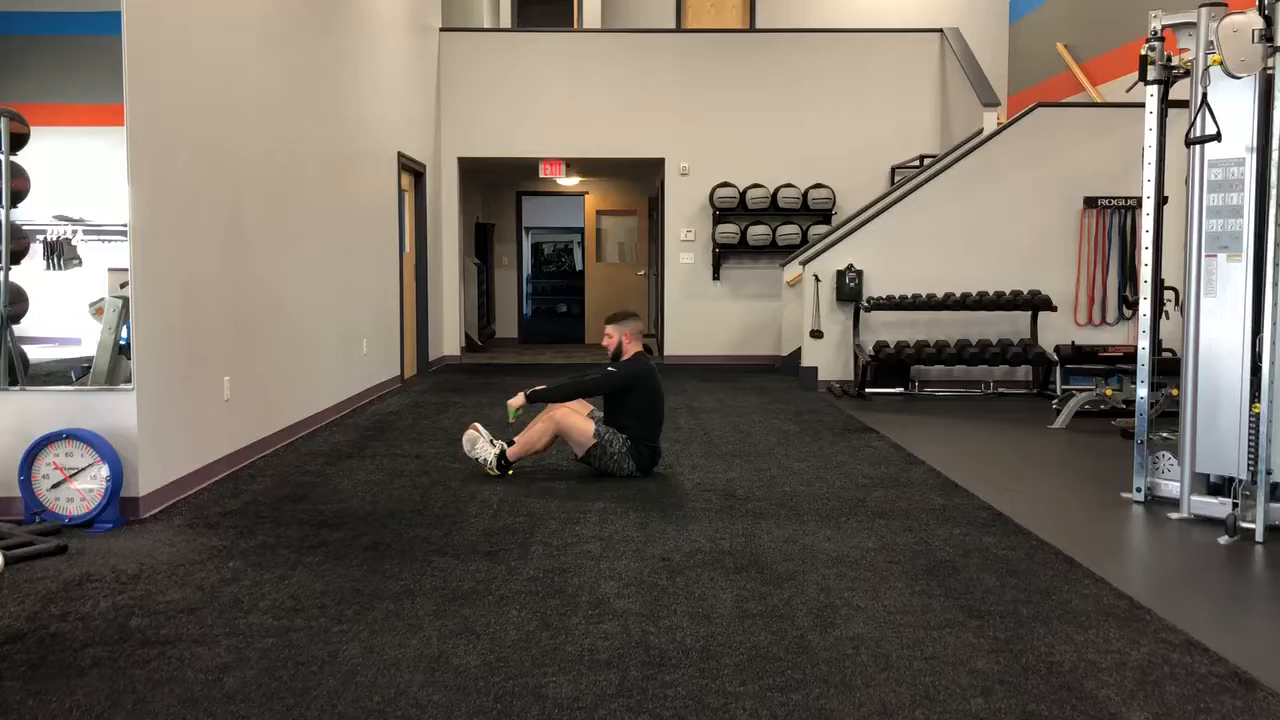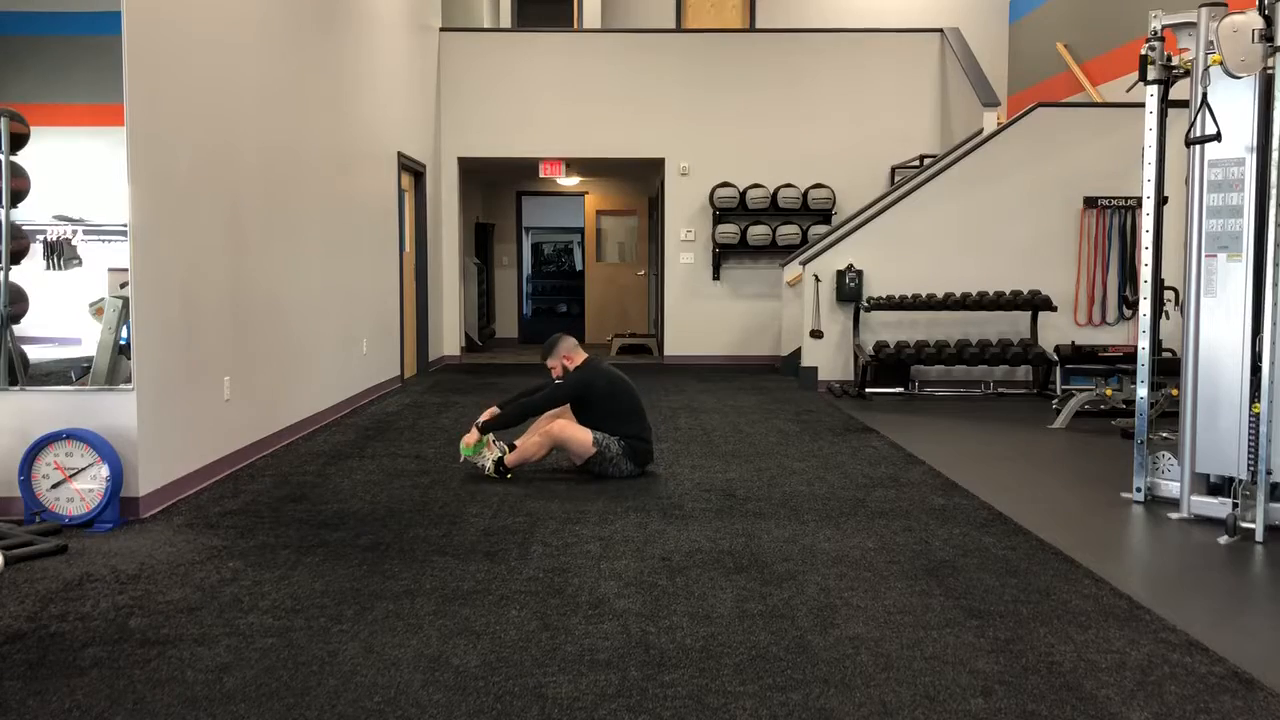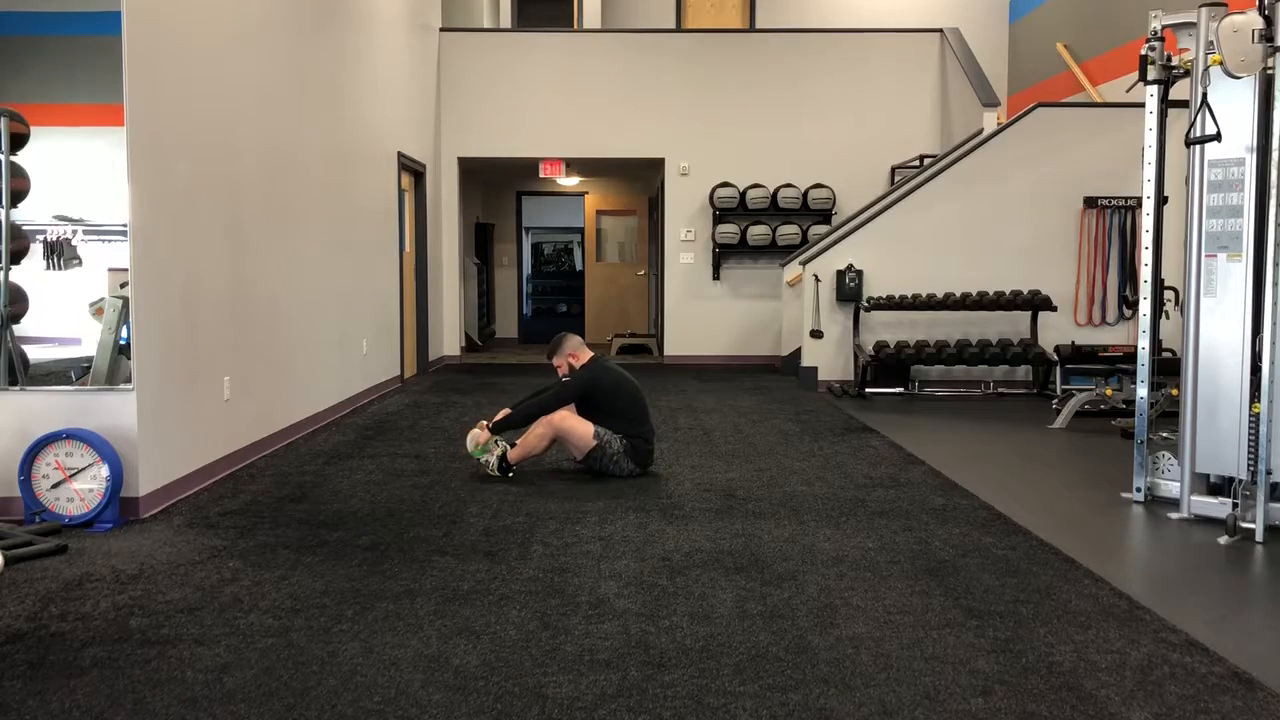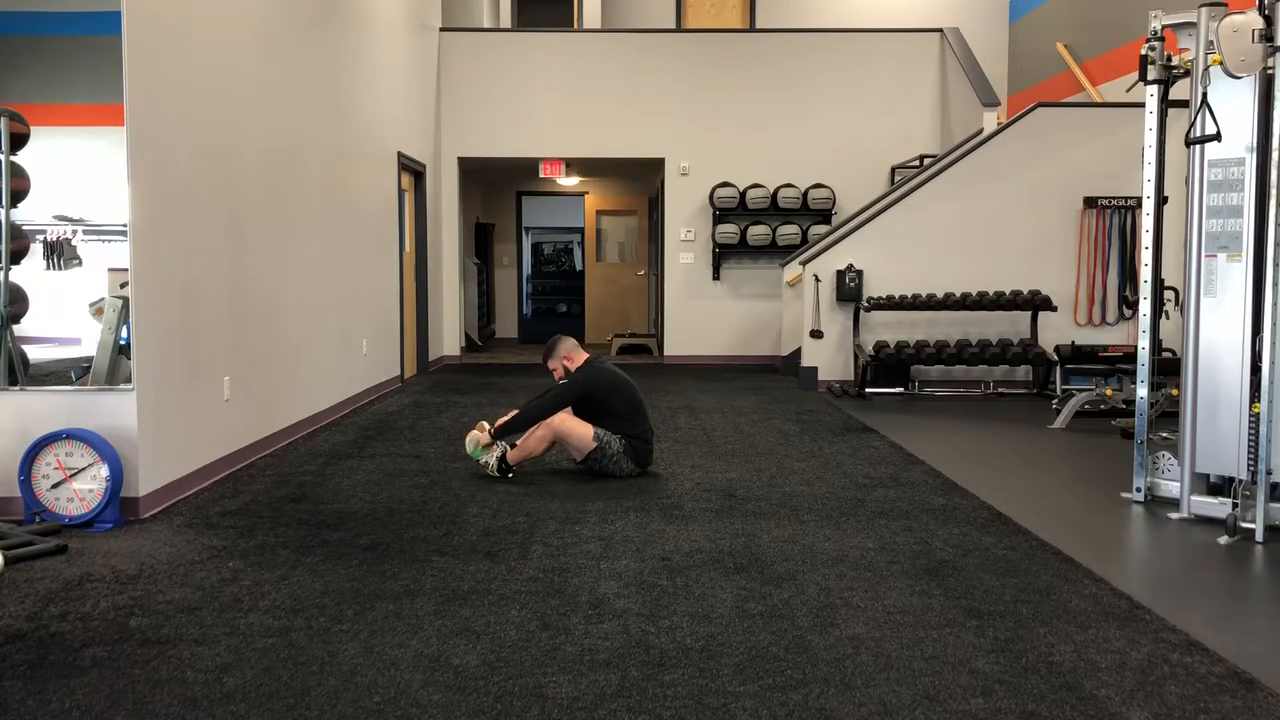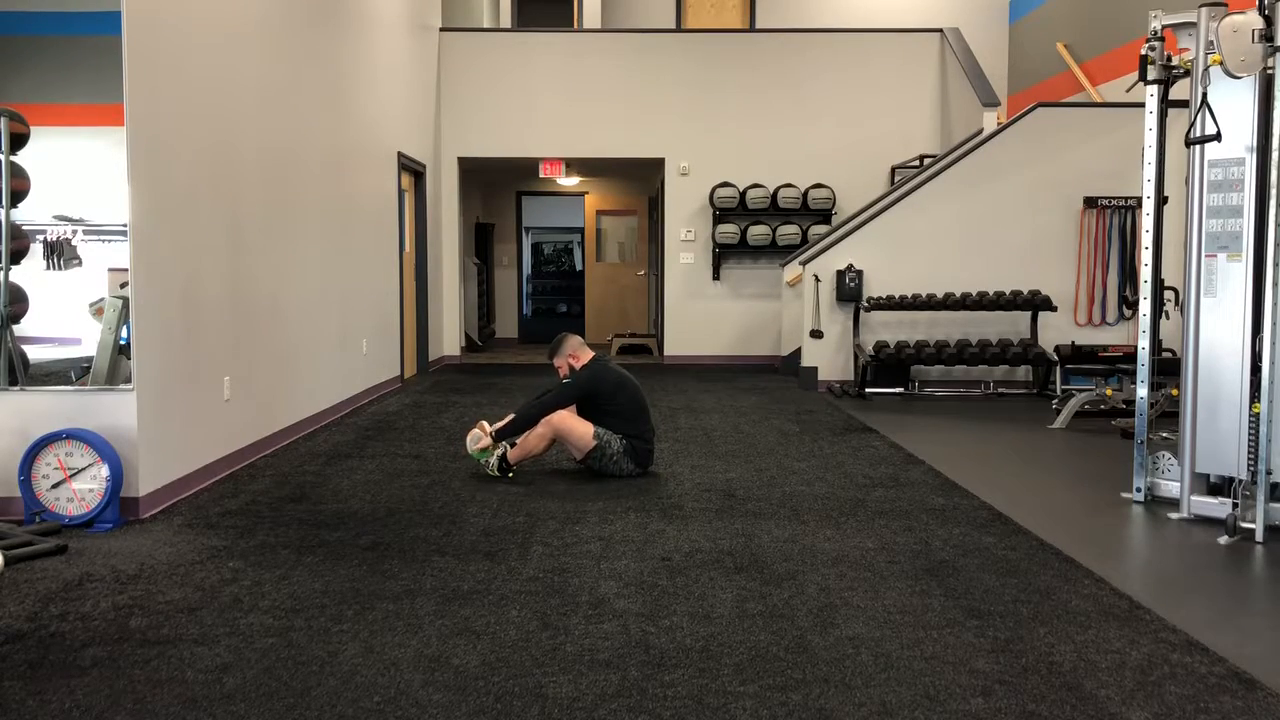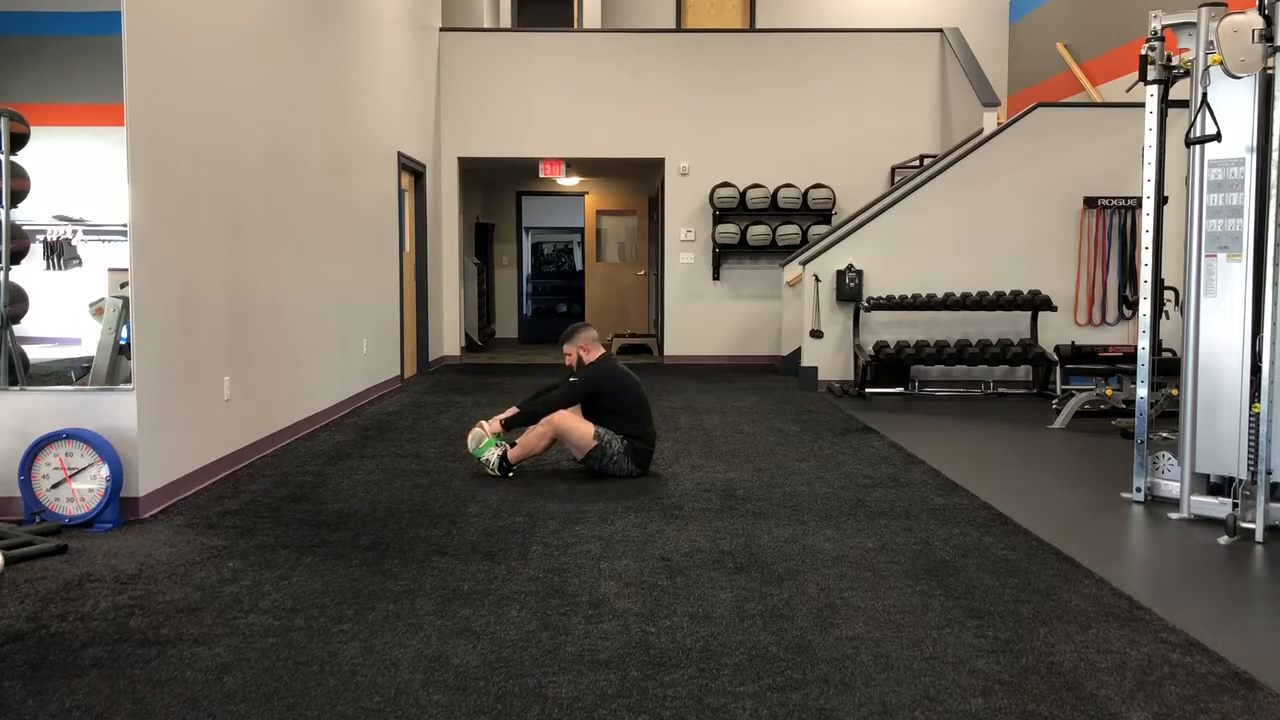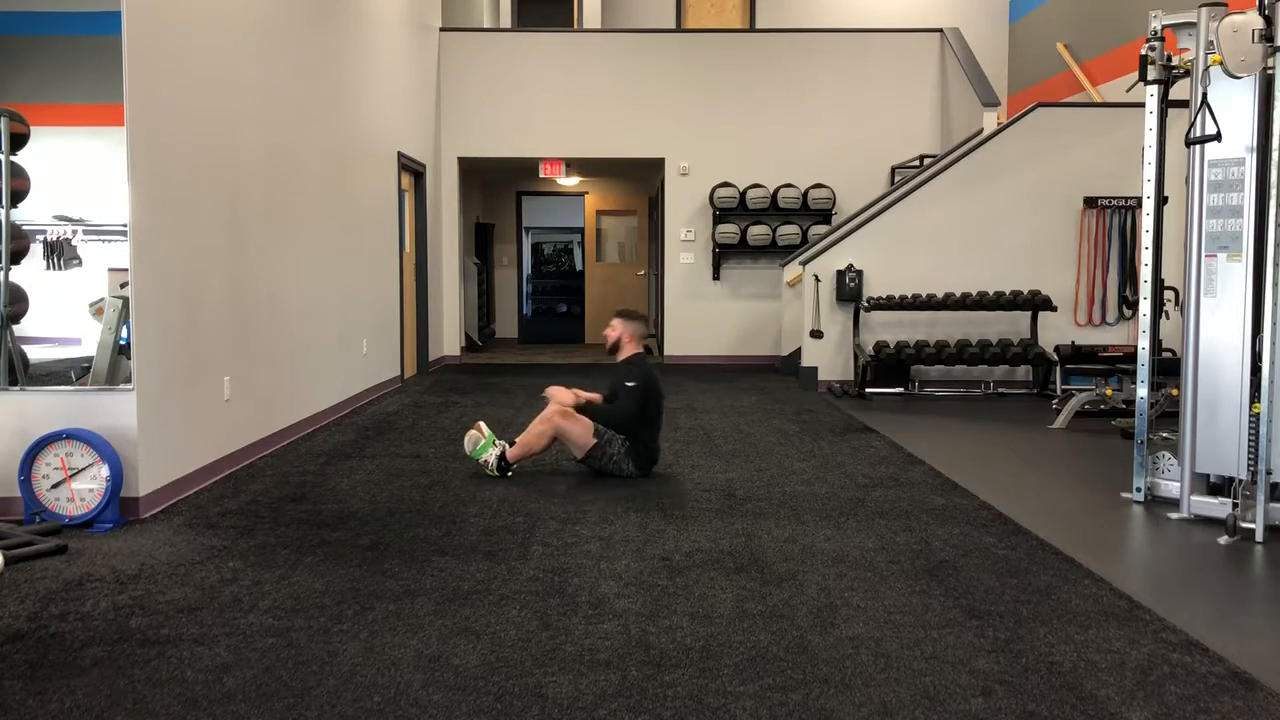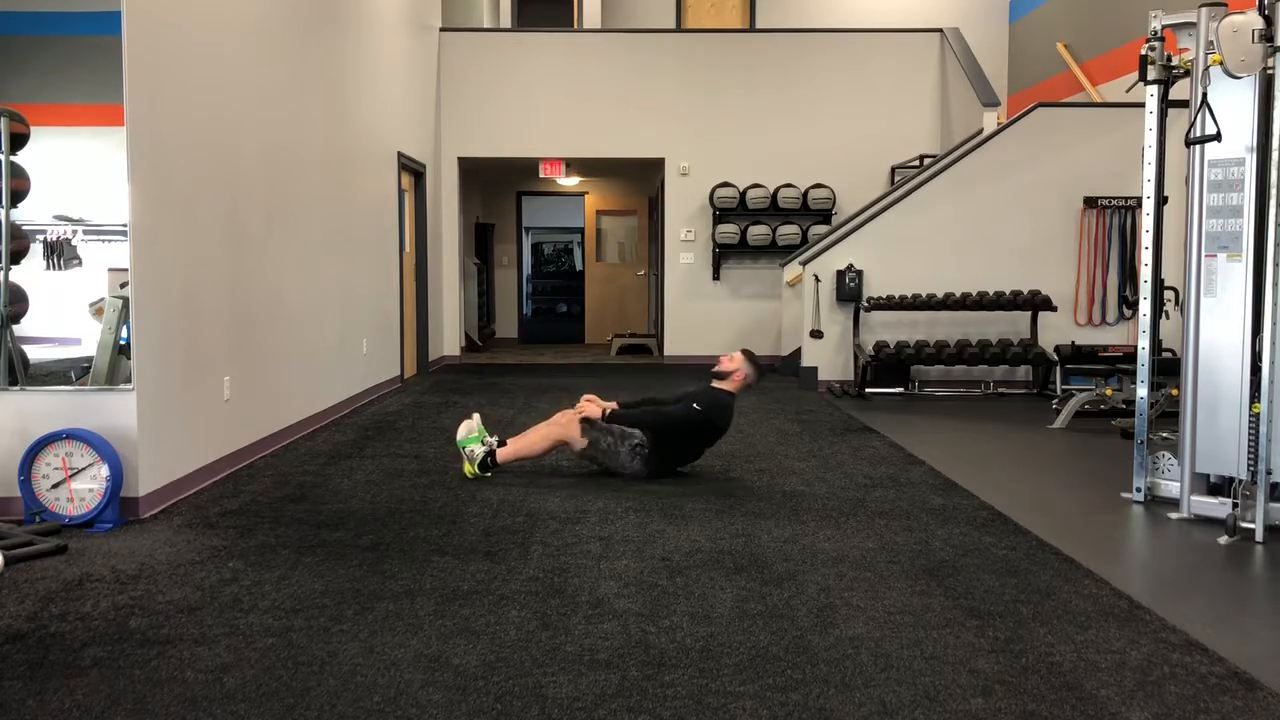
dt=0.7s
person 1, frame 1
left shoulder: (634, 371)
right shoulder: (632, 365)
left elbow: (581, 389)
right elbow: (584, 383)
left wrist: (528, 397)
right wrist: (538, 392)
left hip: (633, 458)
right hip: (626, 443)
left knee: (560, 416)
right knee: (563, 404)
left ankle: (500, 461)
right ankle: (506, 447)
person 1, frame 2
left shoulder: (583, 379)
right shoulder: (591, 370)
left elbow: (533, 407)
right elbow: (538, 393)
left wrist: (482, 428)
right wrist: (497, 409)
left hip: (628, 458)
right hip: (623, 444)
left knee: (557, 429)
right knee: (559, 412)
left ankle: (499, 466)
right ankle: (508, 451)
person 1, frame 3
left shoulder: (589, 377)
right shoulder: (596, 369)
left elbow: (540, 406)
right elbow: (547, 395)
left wrist: (493, 429)
right wrist: (509, 411)
left hip: (629, 457)
right hip: (624, 446)
left knee: (557, 420)
right knee: (560, 410)
left ankle: (502, 464)
right ankle: (510, 451)
person 1, frame 4
left shoulder: (587, 379)
right shoulder: (593, 370)
left elbow: (540, 410)
right elbow: (548, 399)
left wrist: (494, 434)
right wrist: (516, 413)
left hip: (630, 457)
right hip: (624, 447)
left knee: (557, 423)
right knee: (557, 413)
left ankle: (502, 464)
right ankle: (511, 451)
person 1, frame 5
left shoulder: (590, 377)
right shoulder: (598, 369)
left elbow: (542, 409)
right elbow: (549, 398)
left wrist: (496, 436)
right wrist: (512, 419)
left hip: (630, 457)
right hip: (624, 445)
left knee: (556, 420)
right knee: (558, 412)
left ankle: (502, 464)
right ankle: (509, 451)
person 1, frame 6
left shoulder: (597, 375)
right shoulder: (603, 368)
left elbow: (548, 404)
right elbow: (554, 393)
left wrist: (505, 425)
right wrist: (515, 410)
left hip: (629, 458)
right hip: (624, 447)
left knee: (557, 420)
right knee: (557, 411)
left ankle: (503, 463)
right ankle: (510, 450)
person 1, frame 7
left shoulder: (635, 372)
right shoulder: (634, 367)
left elbow: (620, 419)
left wrist: (579, 404)
right wrist: (596, 399)
left hip: (631, 460)
right hip: (623, 449)
left knee: (555, 417)
right knee: (559, 403)
left ankle: (502, 463)
right ankle: (507, 450)
person 1, frame 8
left shoulder: (715, 404)
right shoulder: (712, 397)
left elbow: (660, 420)
right elbow: (662, 406)
left wrist: (605, 413)
right wrist: (615, 407)
left hip: (646, 458)
right hip: (644, 446)
left knee: (565, 426)
right knee: (567, 417)
left ankle: (487, 460)
right ankle: (497, 446)
